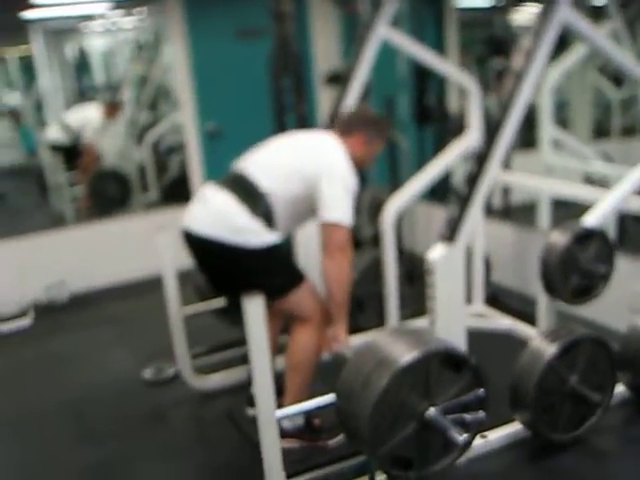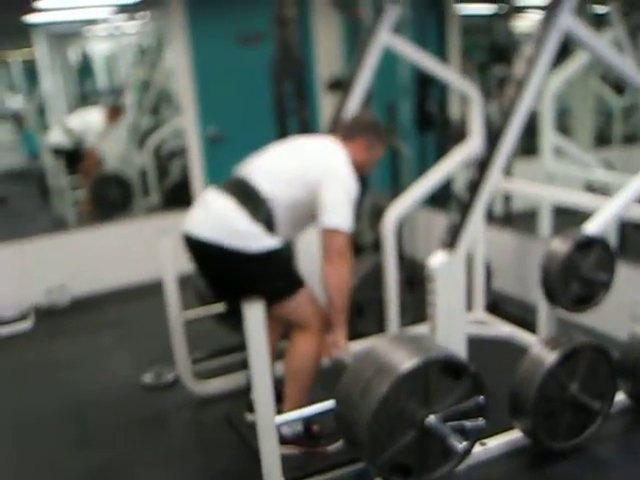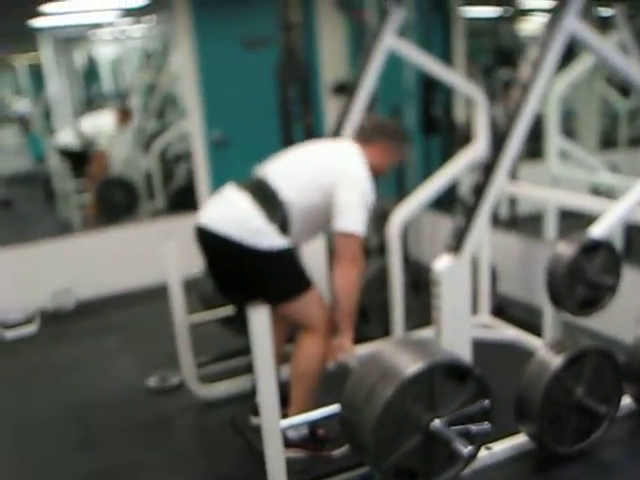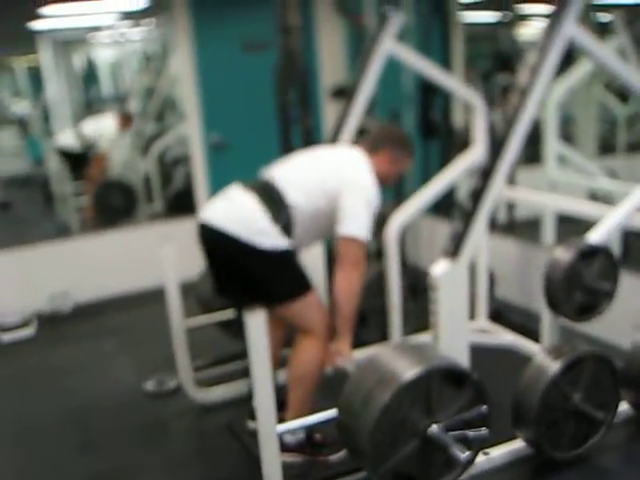
dt=0.2s
person 1, frame 1
left shoulder: (307, 142)
right shoulder: (338, 166)
right elbow: (337, 251)
right wrist: (340, 325)
left hip: (199, 222)
right hip: (236, 233)
left knee: (272, 301)
right knee: (311, 315)
right ankle: (290, 422)
person 1, frame 2
left shoulder: (309, 147)
right shoulder: (339, 171)
right elbow: (337, 256)
right wrist: (339, 331)
left hip: (200, 226)
right hip: (235, 238)
left knee: (275, 306)
right knee: (310, 322)
right ankle: (290, 429)
person 1, frame 3
left shoulder: (328, 151)
right shoulder: (355, 175)
right elbow: (347, 260)
right wrist: (345, 335)
left hip: (213, 221)
right hip: (246, 235)
left knee: (280, 309)
right knee: (317, 324)
right ankle: (296, 432)
person 1, frame 4
left shoulder: (335, 157)
right shoulder: (361, 182)
right elbow: (349, 265)
right wrist: (343, 340)
left hip: (216, 221)
right hip: (249, 236)
left knee: (277, 314)
right knee: (315, 327)
right ankle: (292, 437)
